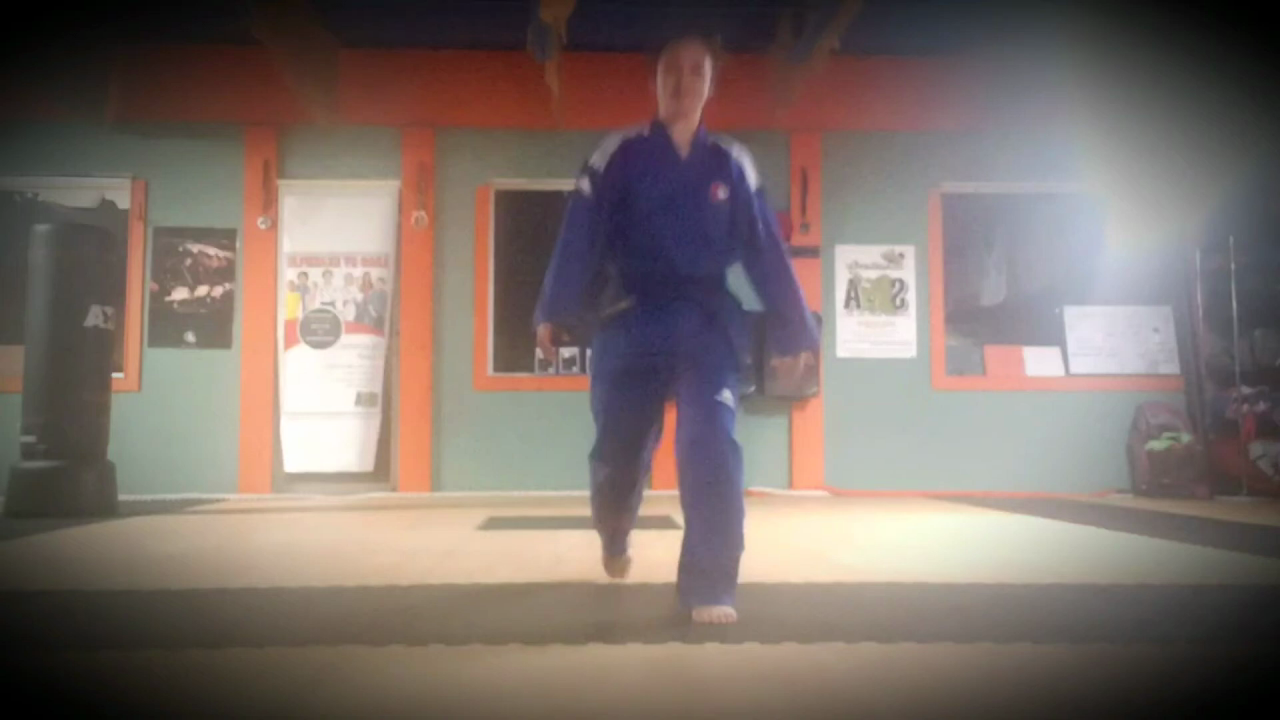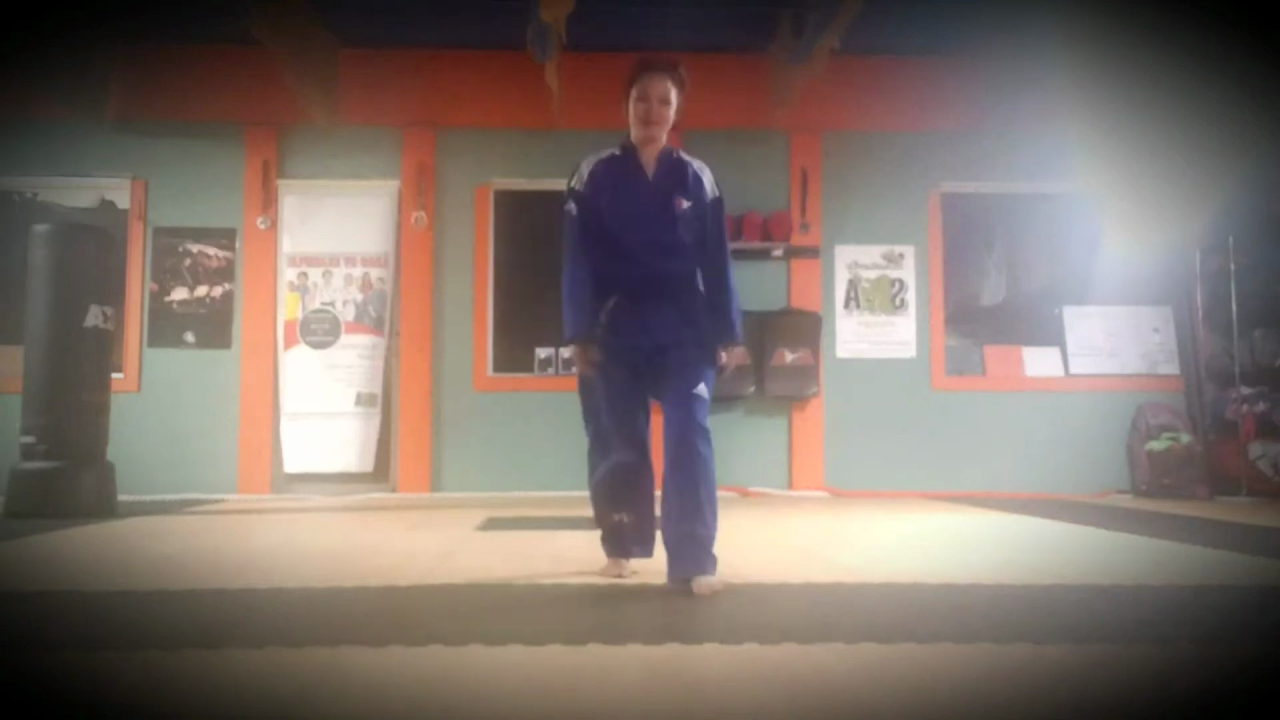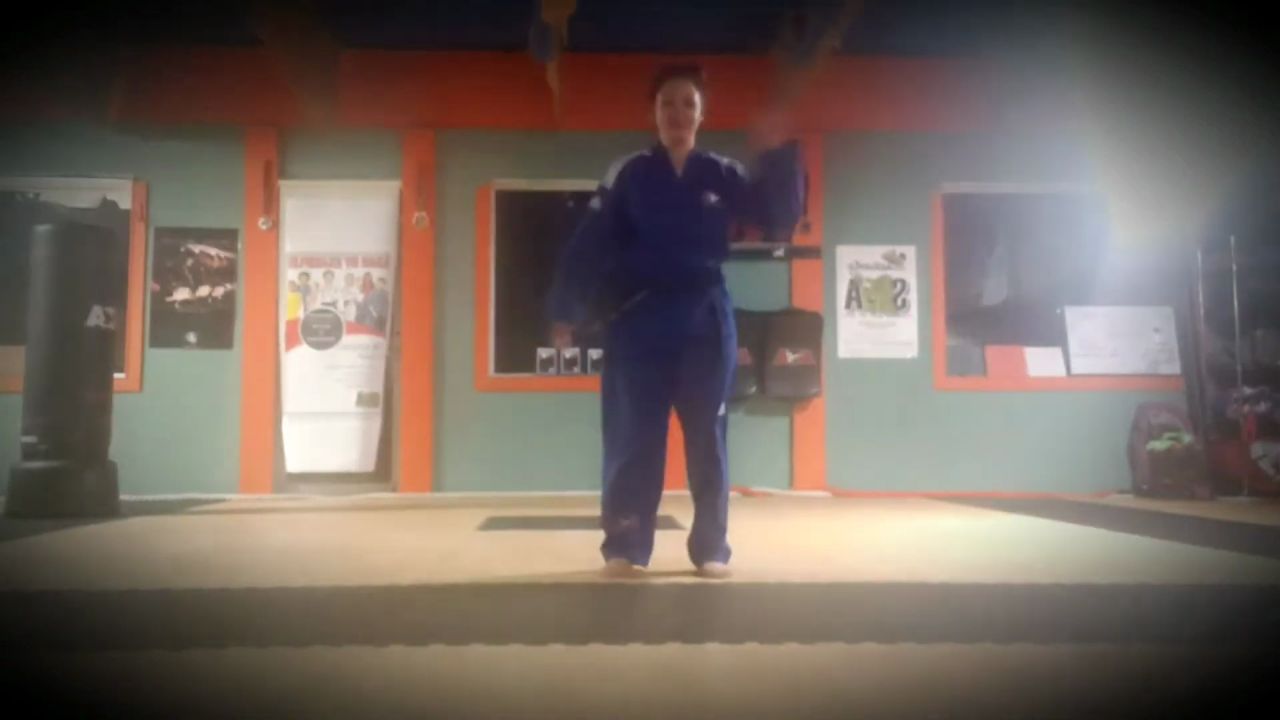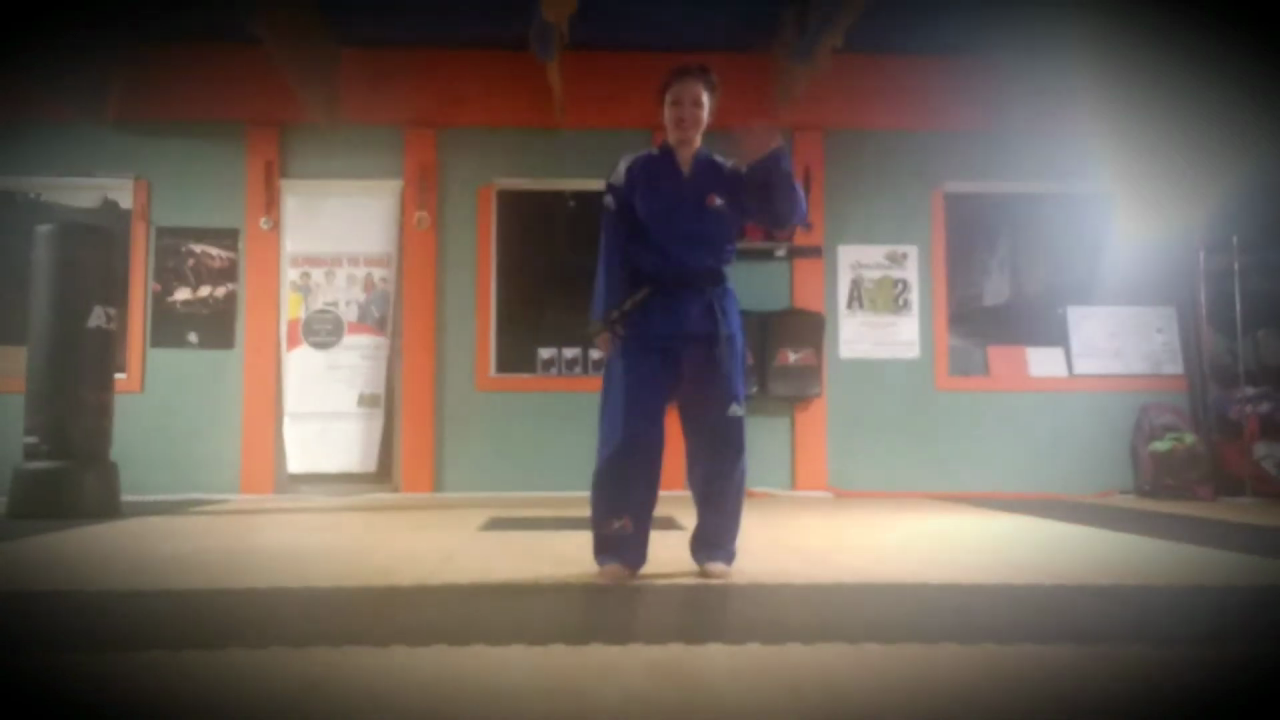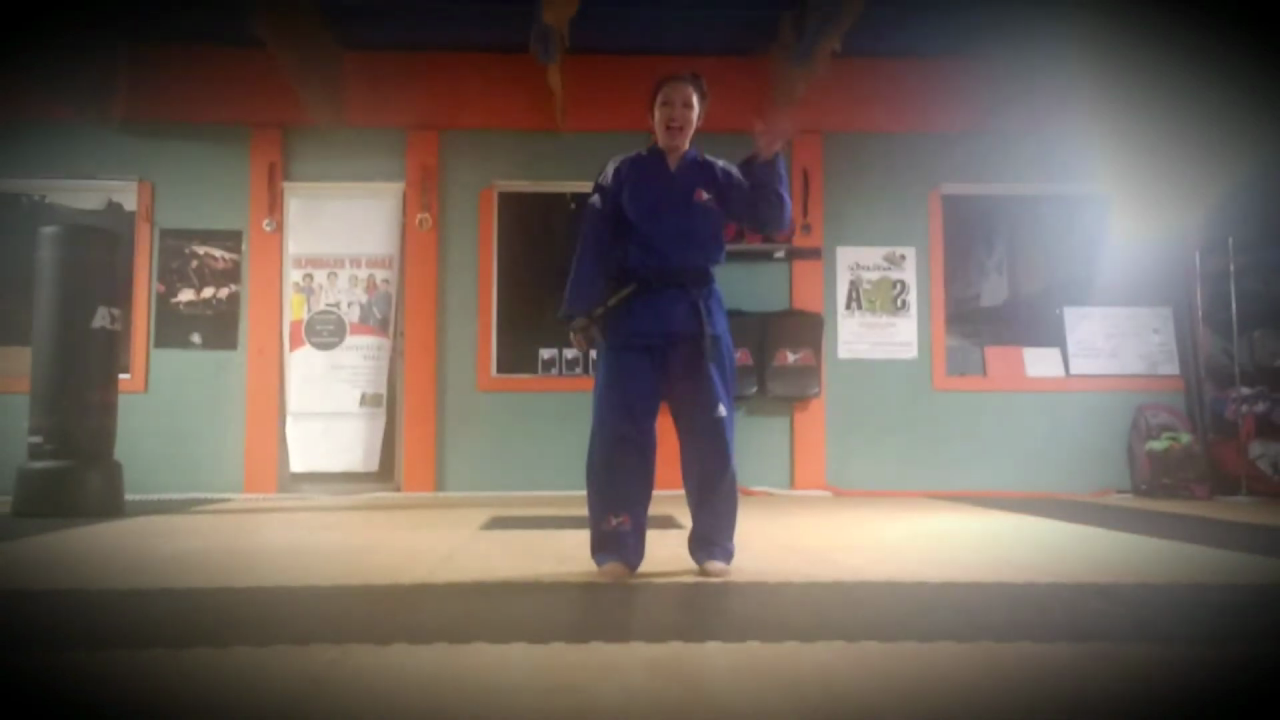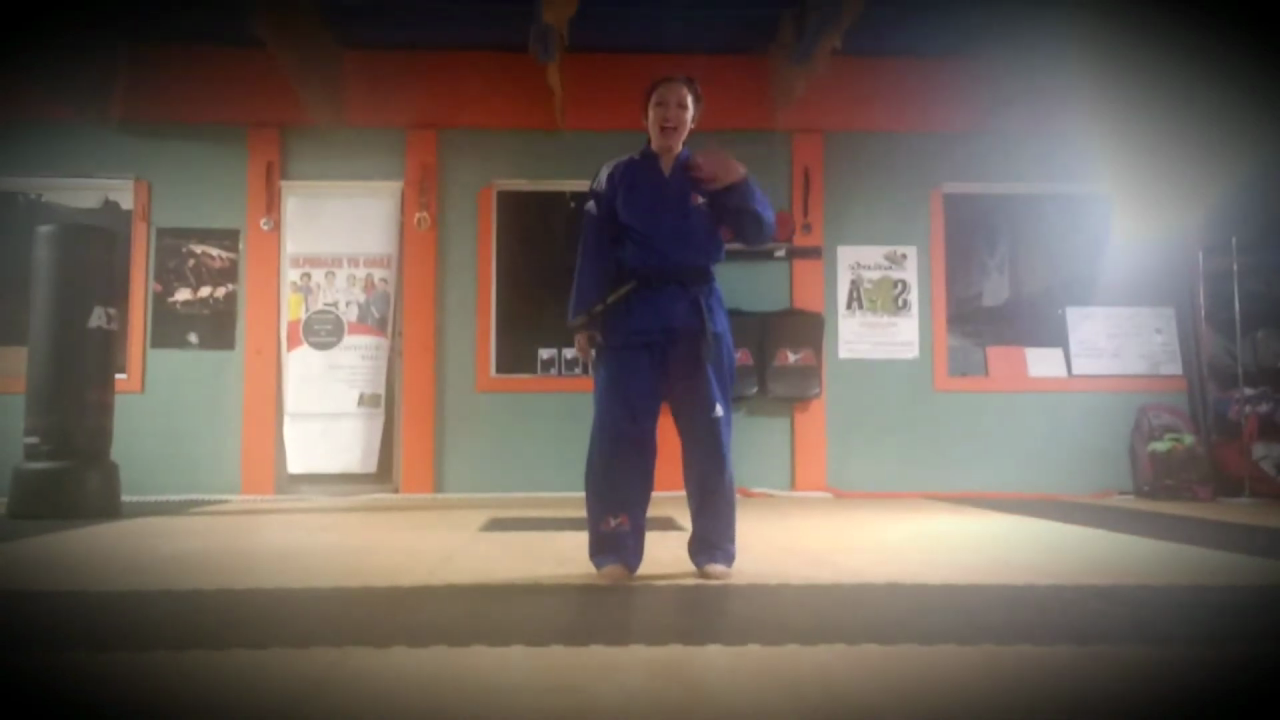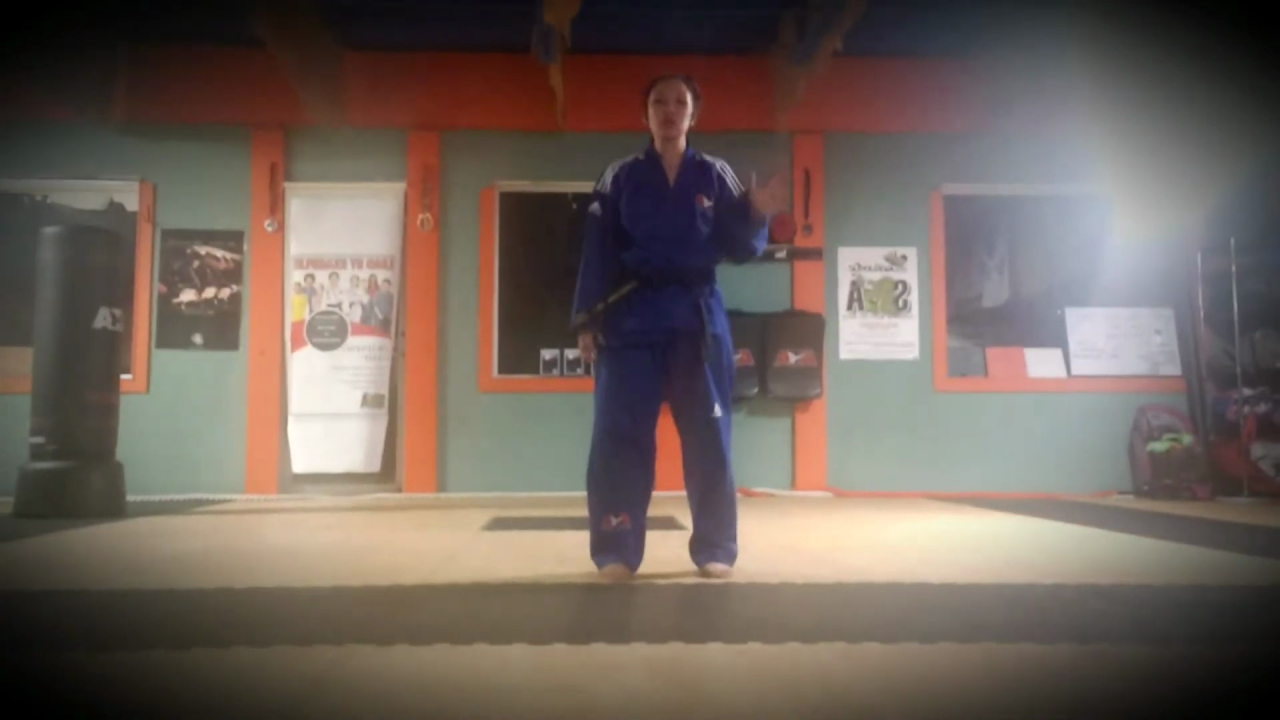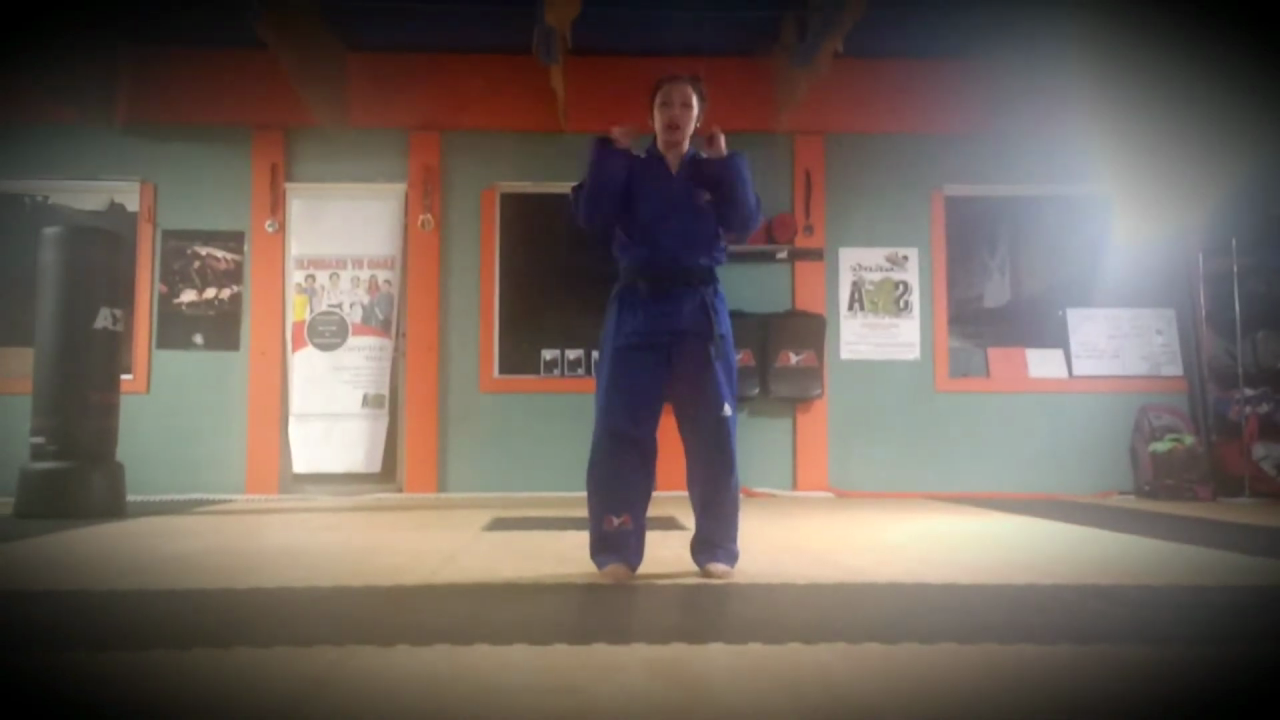
dt=0.4s
person 1, frame 1
left shoulder: (733, 164)
right shoulder: (620, 155)
left elbow: (764, 250)
right elbow: (581, 237)
left wrist: (792, 328)
right wrist: (555, 310)
left hip: (707, 323)
right hip: (632, 321)
left knee: (712, 452)
right knee: (620, 450)
left ankle: (710, 588)
right ankle: (613, 541)
person 1, frame 2
left shoulder: (696, 177)
right shoulder: (596, 175)
left elbow: (714, 256)
right elbow: (579, 258)
left wrist: (725, 329)
right wrist: (580, 332)
left hip: (684, 323)
right hip: (617, 324)
left knee: (691, 435)
right knee: (617, 441)
left ankle: (693, 562)
right ankle: (622, 546)
person 1, frame 3
left shoulder: (725, 174)
right shoulder: (626, 176)
left elbow: (782, 216)
right elbow: (589, 248)
left wrist: (779, 156)
right wrist: (566, 312)
left hip: (706, 317)
right hip: (641, 318)
left knee: (707, 437)
right knee: (635, 437)
left ankle: (710, 547)
right ankle: (625, 548)
person 1, frame 4
left shoulder: (730, 177)
right shoulder: (633, 173)
left elbow: (786, 216)
right elbow: (613, 251)
left wrist: (771, 161)
right wrist: (607, 318)
left hip: (710, 316)
right hip: (645, 317)
left knee: (720, 437)
right knee: (630, 435)
left ankle: (714, 548)
right ankle: (618, 551)
person 1, frame 5
left shoulder: (720, 176)
right shoulder: (620, 174)
left elbow: (773, 221)
right elbow: (595, 247)
left wrist: (767, 164)
right wrist: (581, 313)
left hip: (698, 314)
right hip: (632, 314)
left knee: (710, 434)
right knee: (620, 434)
left ankle: (712, 547)
right ankle: (616, 549)
person 1, frame 6
left shoulder: (711, 177)
right shoulder: (616, 177)
left elbow: (756, 231)
right elbow: (594, 251)
left wrist: (737, 184)
right wrist: (586, 318)
left hip: (697, 314)
right hip: (631, 314)
left knee: (708, 434)
right knee: (621, 434)
left ankle: (713, 549)
right ankle: (615, 551)
person 1, frame 7
left shoulder: (716, 176)
right shoulder: (619, 177)
left elbow: (740, 248)
right elbow: (599, 252)
left wrist: (756, 219)
right wrist: (590, 318)
left hip: (698, 312)
right hip: (632, 314)
left knee: (708, 432)
right knee: (621, 433)
left ankle: (714, 548)
right ankle: (617, 549)
person 1, frame 8
left shoulder: (715, 169)
right shoulder: (627, 164)
left elbow: (744, 224)
right elbow: (592, 216)
left wrist: (727, 162)
right wrist: (611, 154)
left hip: (700, 309)
right hip: (638, 309)
left knee: (712, 432)
right knee: (622, 431)
left ankle: (715, 548)
right ankle: (617, 550)
